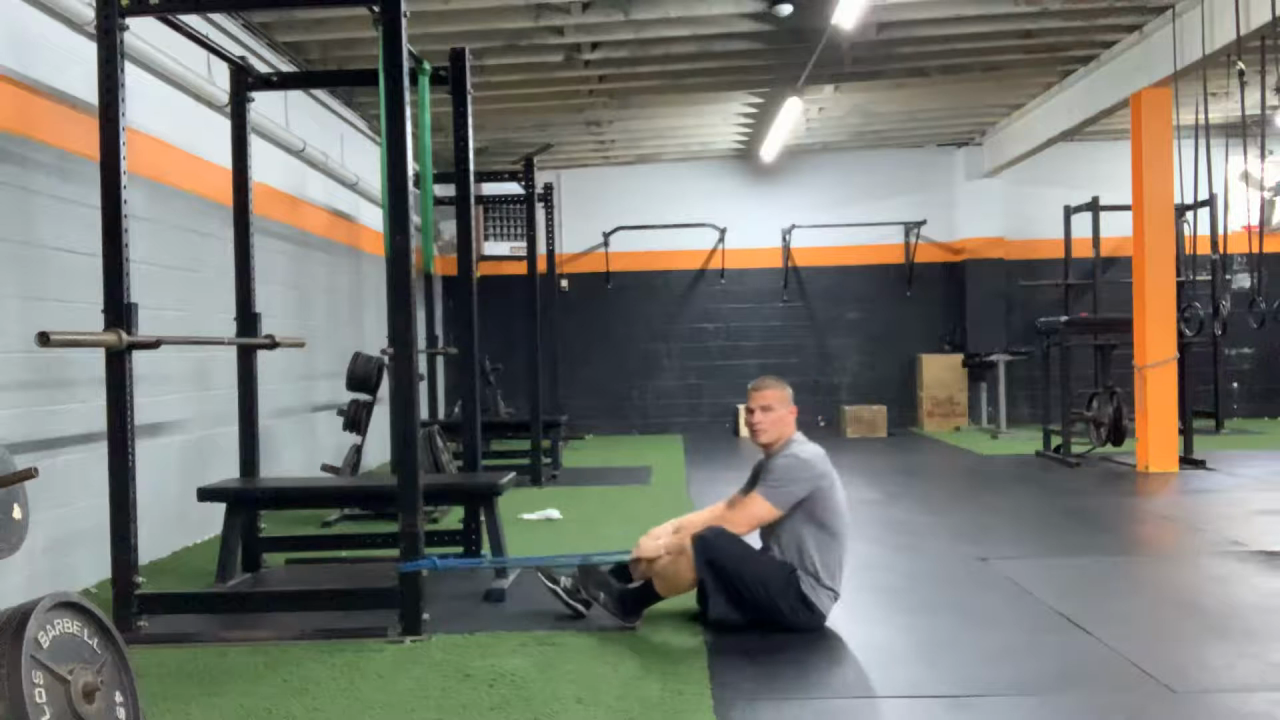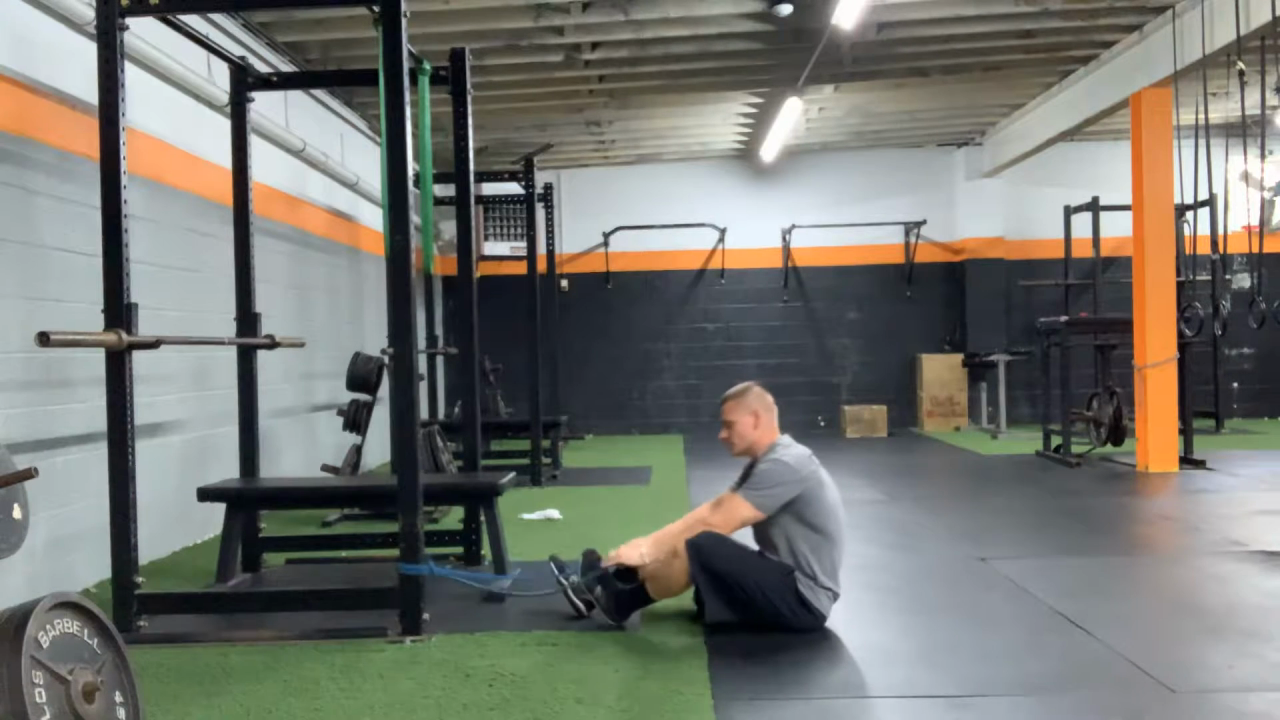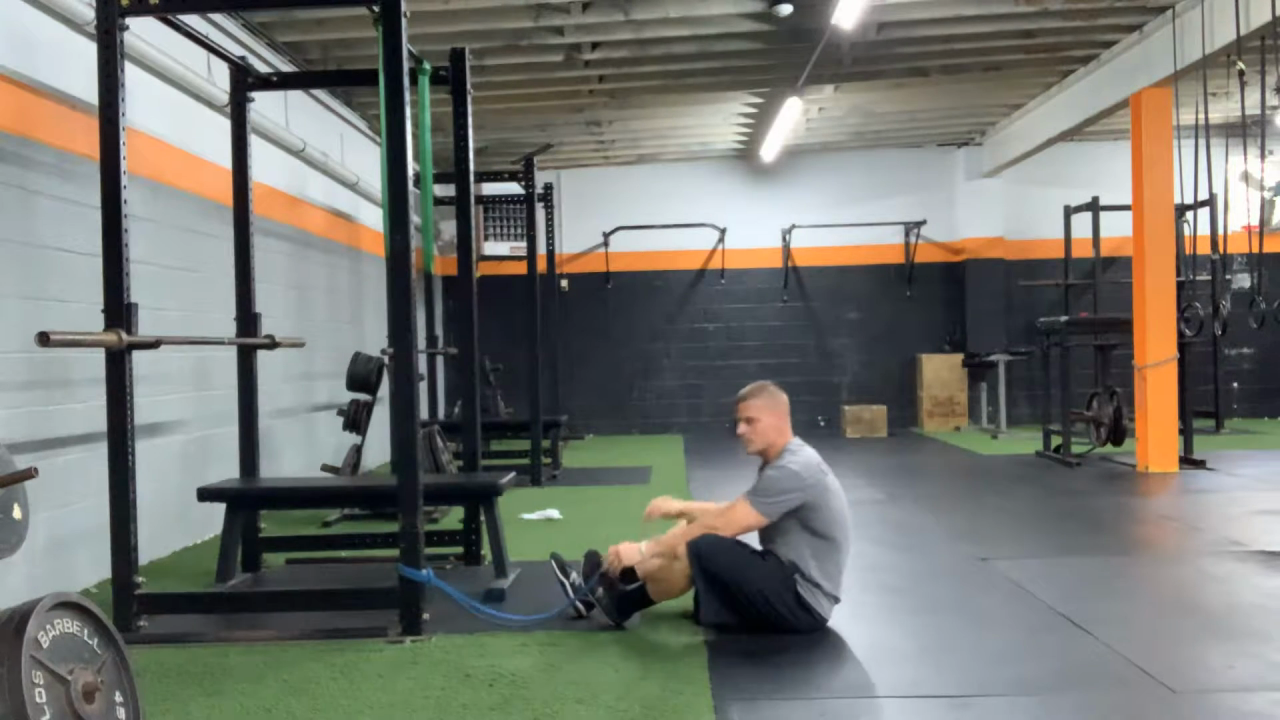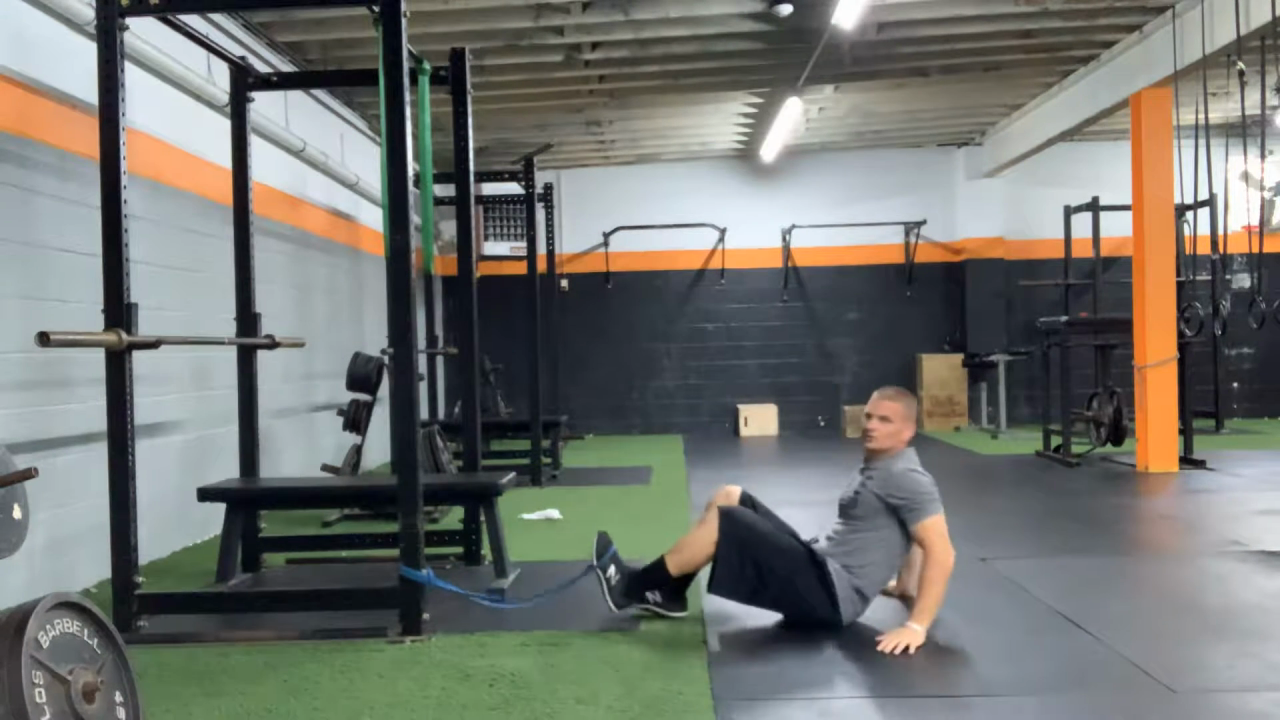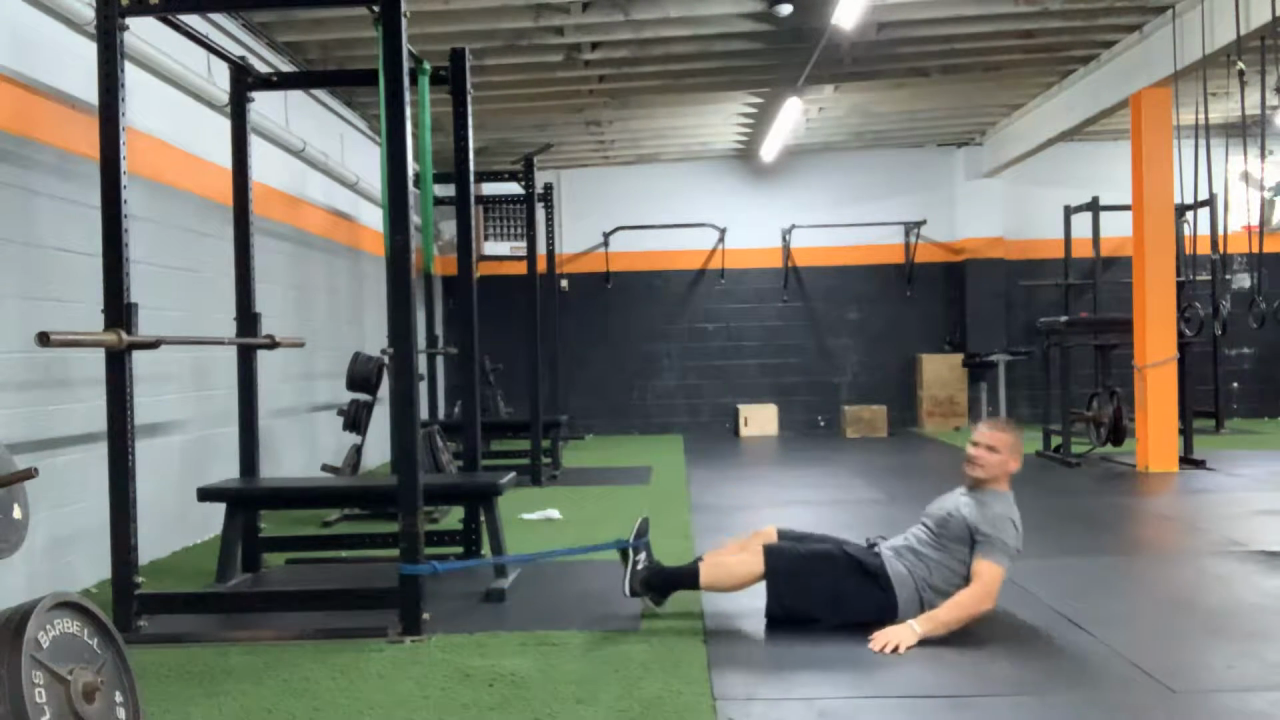
dt=1s
person 1, frame 1
left shoulder: (799, 461)
right shoulder: (772, 462)
left elbow: (736, 523)
right elbow: (726, 509)
left wrist: (665, 545)
right wrist: (669, 529)
left hip: (804, 599)
right hip: (782, 579)
left knee: (705, 544)
right knee: (679, 542)
left ankle: (627, 603)
right ankle: (584, 591)
person 1, frame 2
left shoulder: (785, 465)
right shoulder: (767, 462)
left elbow: (716, 523)
right elbow: (712, 509)
left wrist: (644, 554)
right wrist: (650, 543)
left hip: (803, 601)
right hip: (785, 579)
left knee: (698, 547)
right knee: (682, 544)
left ankle: (619, 603)
right ankle: (598, 589)
person 1, frame 3
left shoulder: (792, 471)
right shoulder: (784, 461)
left elbow: (721, 527)
right elbow: (735, 514)
left wrist: (644, 550)
right wrist: (684, 508)
left hip: (801, 603)
right hip: (786, 579)
left knee: (696, 550)
right knee: (686, 538)
left ankle: (620, 604)
right ankle: (599, 588)
person 1, frame 4
left shoulder: (906, 477)
right shoulder: (877, 466)
left elbow: (941, 552)
right elbow: (904, 538)
left wrist: (916, 625)
right wrist: (904, 584)
left hip: (829, 596)
right hip: (818, 565)
left knee: (724, 520)
right knee: (728, 497)
left ankle: (632, 587)
right ankle: (670, 594)
person 1, frame 5
left shoulder: (999, 523)
right shoulder: (967, 495)
left elbow: (981, 596)
left wrist: (915, 628)
left hip: (889, 588)
right hip: (875, 563)
left knee: (762, 557)
right knee: (765, 538)
left ankle: (653, 578)
right ankle: (659, 582)
